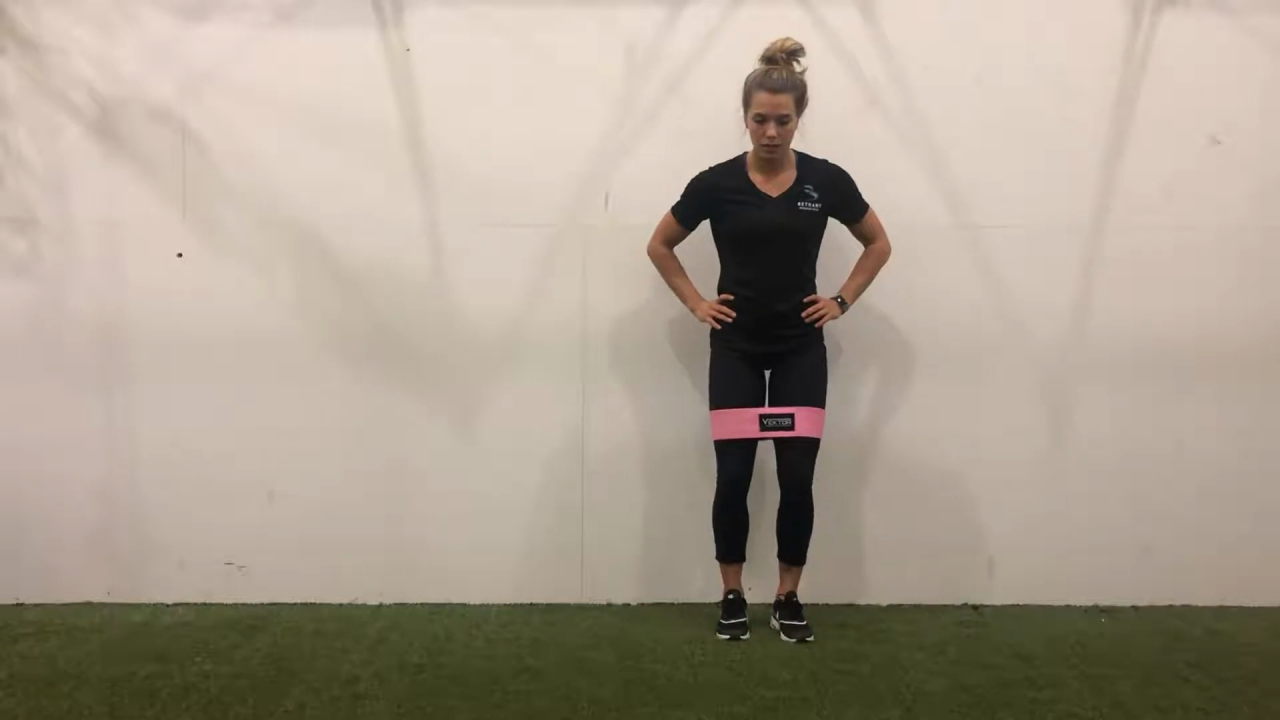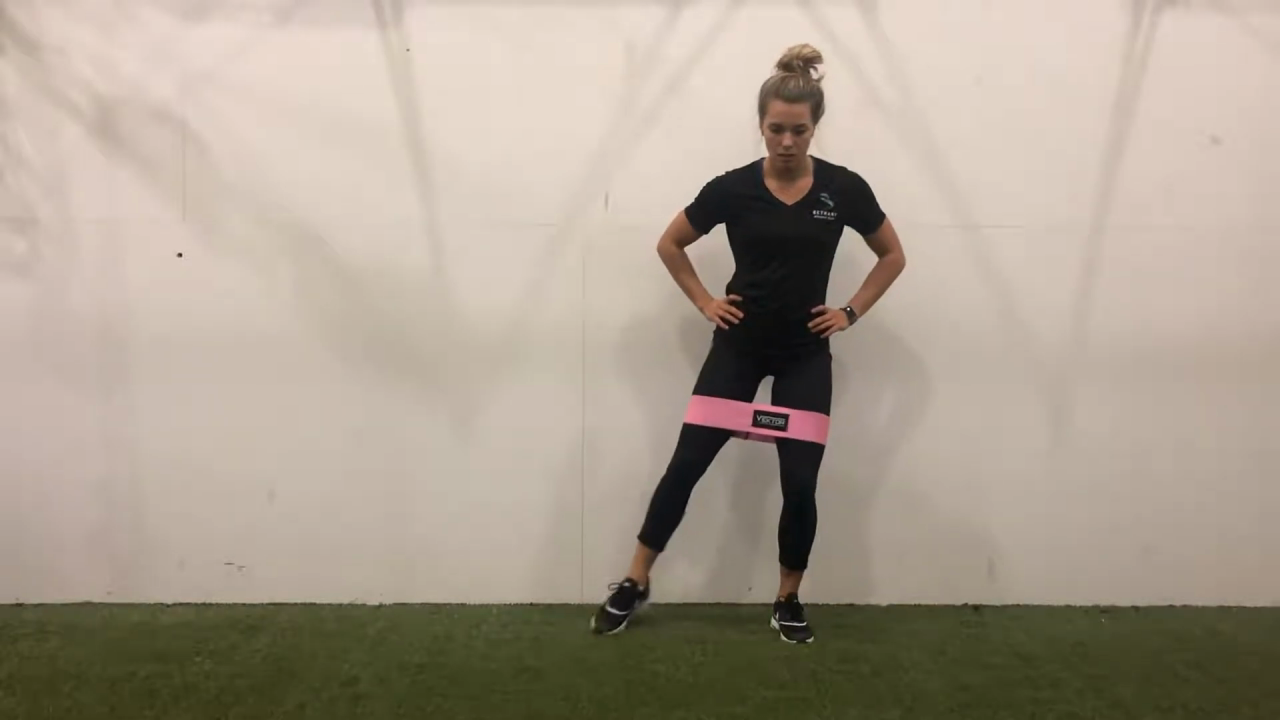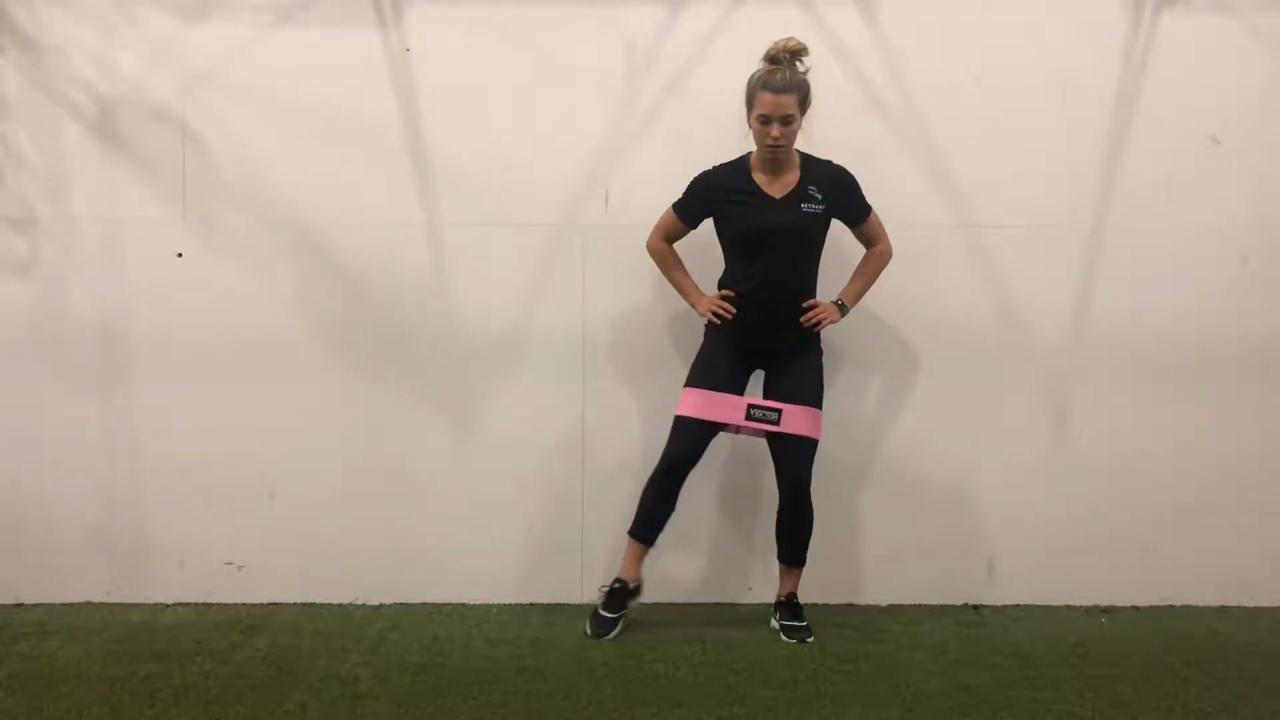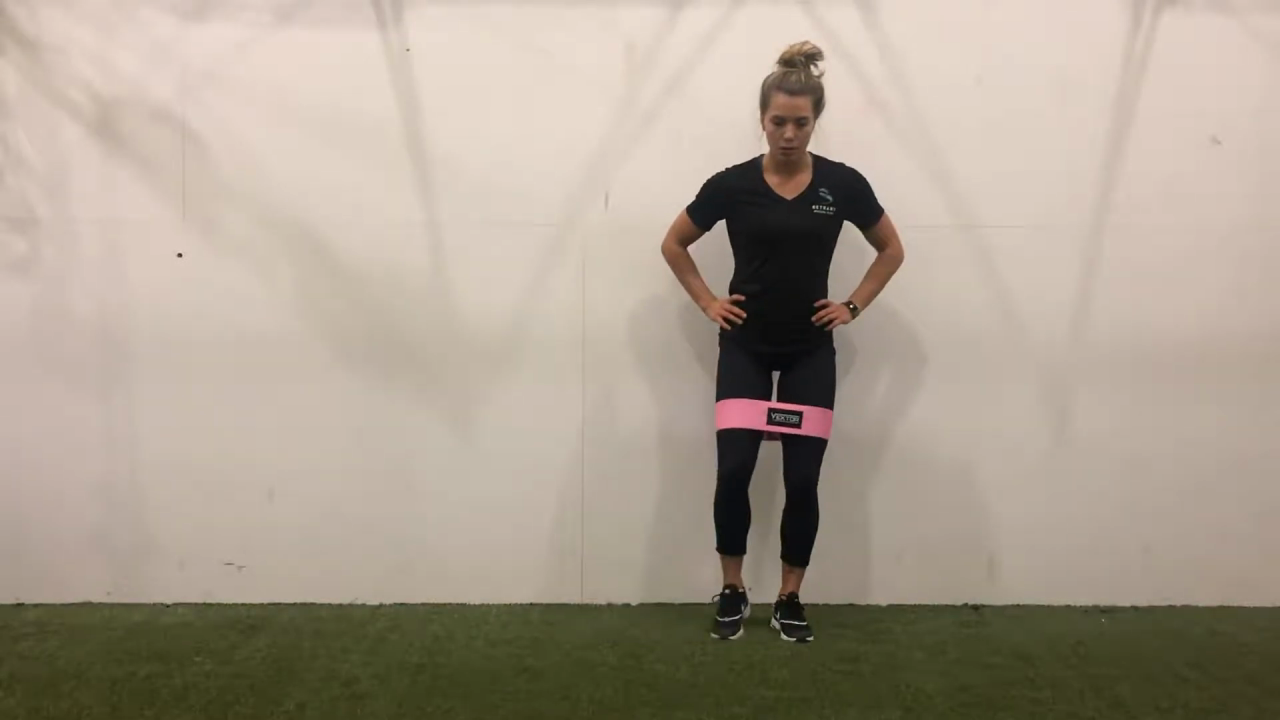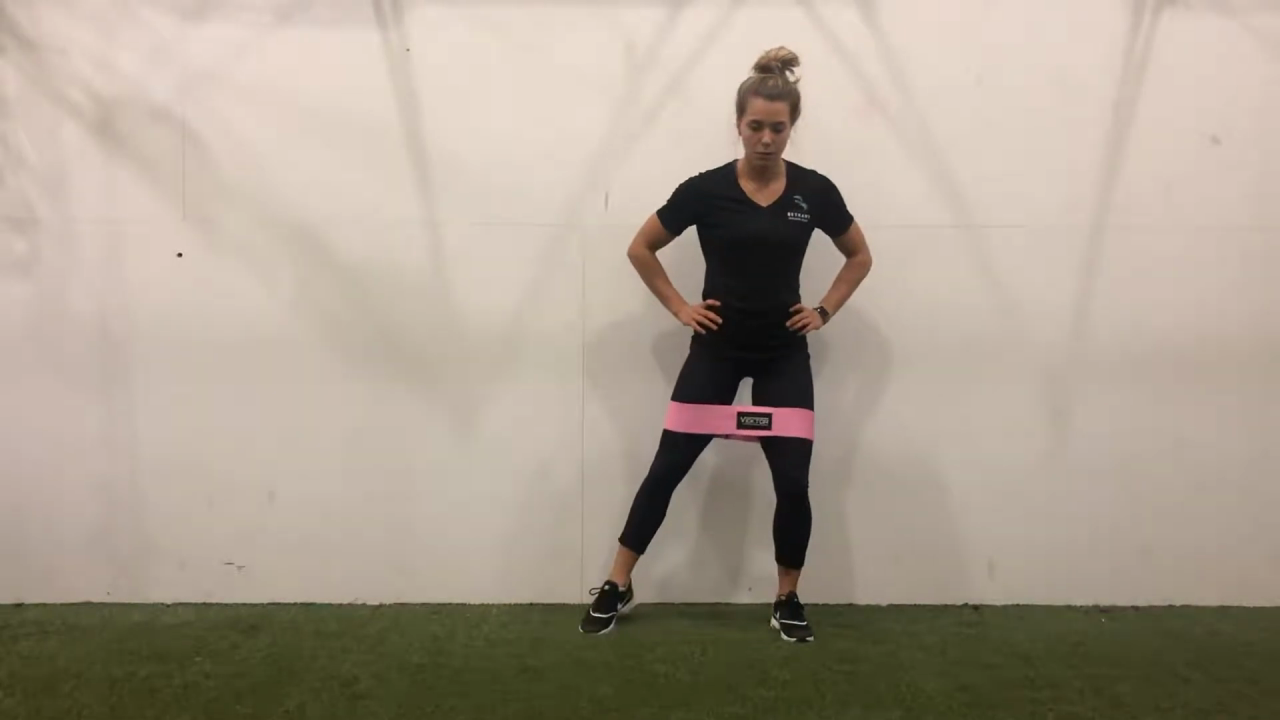
dt=1s
person 1, frame 1
left shoulder: (827, 180)
right shoulder: (717, 182)
left elbow: (878, 245)
right elbow: (660, 246)
left wrist: (841, 300)
right wrist: (696, 303)
left hip: (800, 349)
right hip: (736, 347)
left knee: (797, 481)
right knee: (733, 478)
left ankle: (788, 599)
right ankle: (732, 596)
person 1, frame 2
left shoulder: (844, 188)
right shoulder: (732, 188)
left elbow: (892, 256)
right elbow: (669, 244)
left wrist: (850, 312)
right wrist: (704, 301)
left hip: (805, 356)
right hip: (738, 346)
left knee: (800, 486)
right knee: (687, 465)
left ankle: (788, 601)
right ankle: (634, 583)
person 1, frame 3
left shoulder: (830, 181)
right shoulder: (719, 182)
left elbow: (880, 248)
right elbow: (659, 240)
left wrist: (841, 305)
right wrist: (695, 297)
left hip: (796, 348)
right hip: (729, 341)
left knee: (795, 481)
right knee: (677, 459)
left ankle: (788, 601)
right ankle: (624, 585)
person 1, frame 4
left shoulder: (842, 183)
right shoulder: (732, 184)
left elbow: (891, 250)
right elbow: (673, 244)
left wrist: (853, 305)
right wrist: (708, 302)
left hip: (810, 351)
right hip: (745, 346)
left knee: (803, 481)
right knee: (733, 472)
left ankle: (789, 600)
right ankle: (732, 591)
person 1, frame 5
left shoulder: (814, 191)
right shoulder: (705, 189)
left elbow: (859, 258)
right elbow: (640, 249)
left wrist: (824, 311)
right wrist: (679, 307)
left hip: (784, 355)
right hip: (717, 351)
left knee: (794, 485)
right knee: (668, 469)
left ankle: (787, 600)
right ankle: (616, 586)
